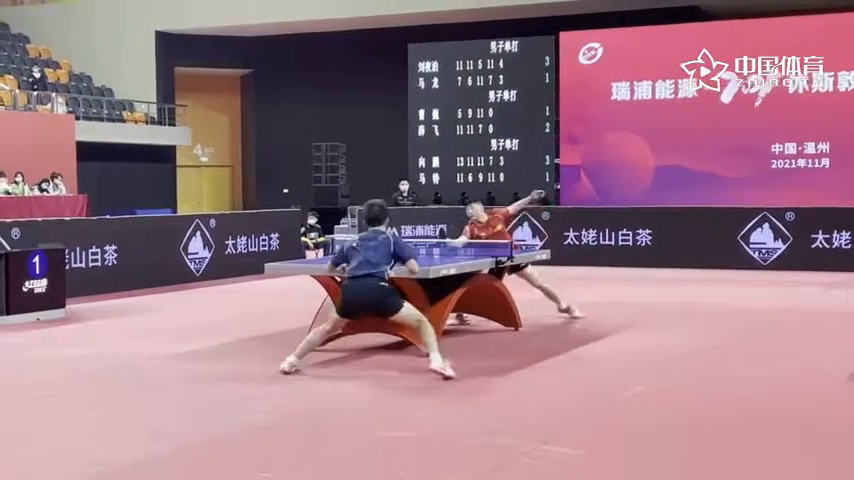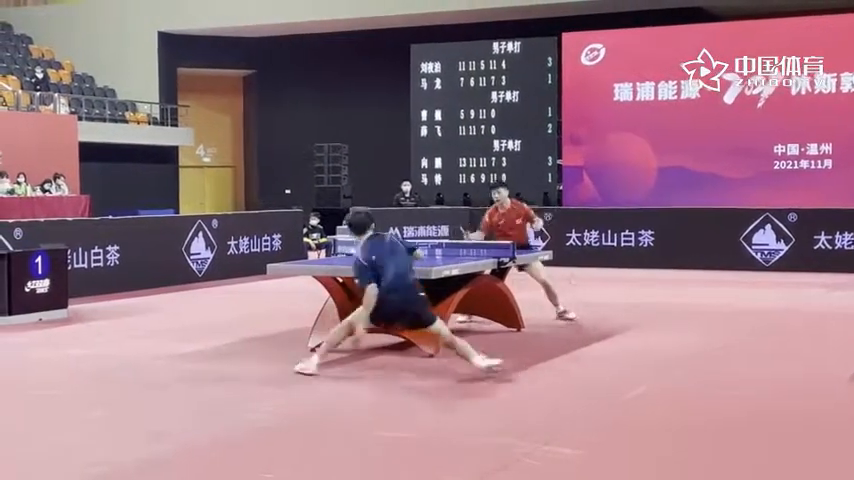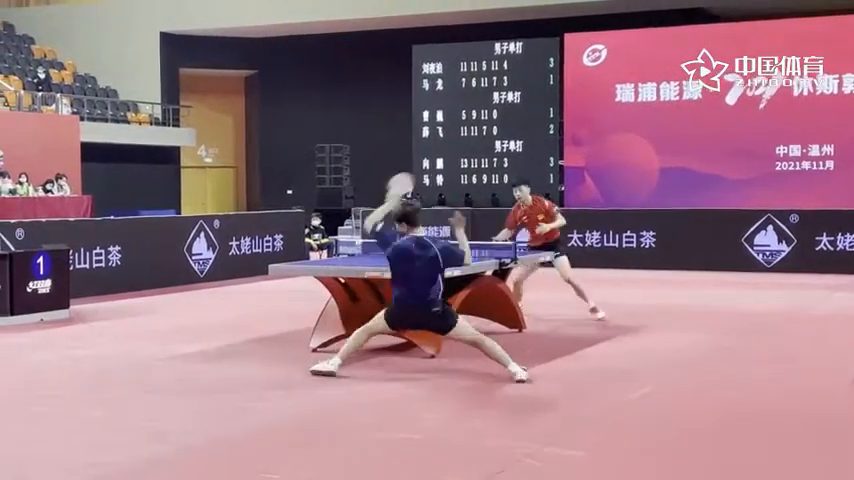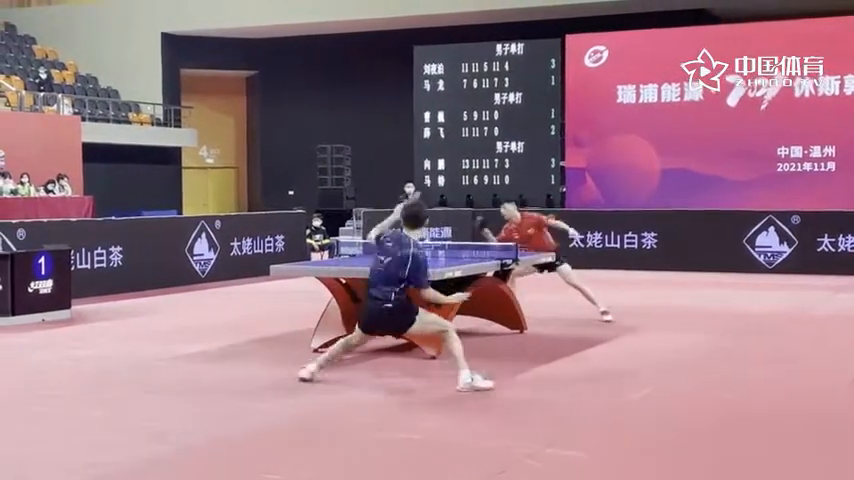
dt=0.3s
person 1, frame 1
left shoulder: (355, 243)
right shoulder: (392, 239)
left elbow: (330, 267)
right elbow: (414, 268)
left wrist: (344, 266)
right wrist: (403, 261)
left hip: (350, 290)
right hip: (376, 290)
left knee: (330, 327)
right knee: (422, 323)
left ankle: (291, 361)
right ankle: (436, 360)
person 1, frame 2
left shoulder: (360, 258)
right shoulder: (392, 239)
left elbow: (371, 290)
right elbow: (418, 254)
left wrist: (362, 324)
left hip: (387, 304)
right hip: (415, 300)
left knee: (346, 326)
right knee: (448, 337)
left ankle: (313, 362)
right ankle: (479, 359)
person 1, frame 3
left shoulder: (395, 246)
right shoulder: (440, 248)
left elbow: (369, 224)
right elbow: (467, 261)
left wrist: (390, 204)
right wrist: (460, 231)
left hip: (403, 309)
right hip: (434, 311)
left knee: (367, 329)
right knee: (477, 339)
left ankle: (333, 363)
right ankle: (515, 369)
person 1, frame 4
left shoulder: (386, 238)
right shoulder: (416, 255)
left elbow: (373, 234)
right elbow: (426, 293)
left wrist: (395, 216)
right wrist: (451, 299)
left hip: (370, 308)
right hip: (392, 310)
left knee: (353, 341)
right knee: (447, 330)
left ankle: (312, 368)
right ankle: (466, 378)
person 2, frame 1
left shoulder: (497, 215)
right shoulder: (471, 228)
left elbow: (513, 208)
right elbow: (461, 241)
left wrist: (531, 197)
left knee: (539, 284)
left ankle: (563, 306)
right ankle: (461, 315)
person 2, frame 2
left shoulder: (521, 208)
right shoulder: (491, 214)
left elbow: (538, 220)
right elbow: (481, 235)
left wrist: (538, 225)
right wrist: (470, 237)
left hip: (523, 249)
left knee: (544, 281)
left ankle: (560, 310)
person 2, frame 3
left shoulder: (543, 203)
right shoulder: (516, 211)
left elbow: (562, 221)
right elbow: (509, 231)
left wrist: (549, 226)
right wrist: (498, 238)
left hip: (553, 244)
right hip: (535, 247)
left knee: (568, 277)
right knee: (517, 279)
left ankle: (592, 306)
person 2, frame 4
left shoulder: (532, 218)
right shoulder: (507, 230)
left elbow: (554, 223)
right elbow: (496, 243)
left wrist: (569, 229)
right wrist: (487, 233)
left knee: (573, 282)
right knee: (509, 275)
left ankle: (602, 309)
